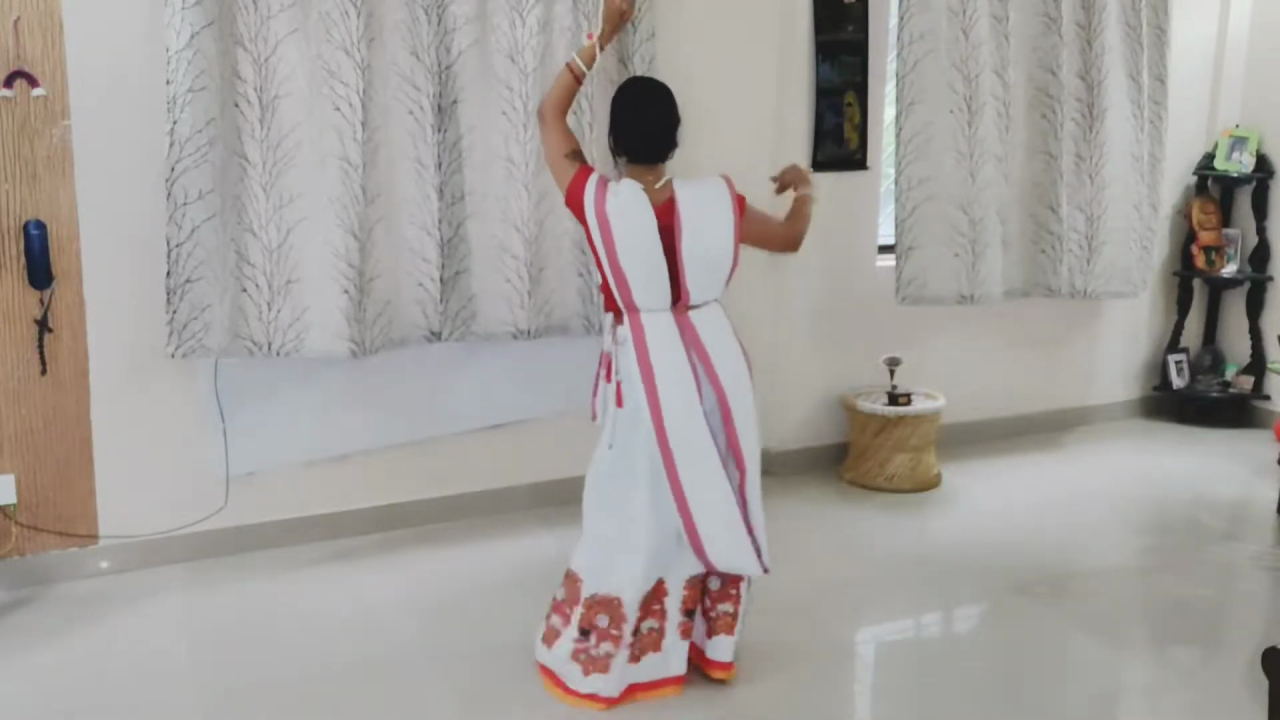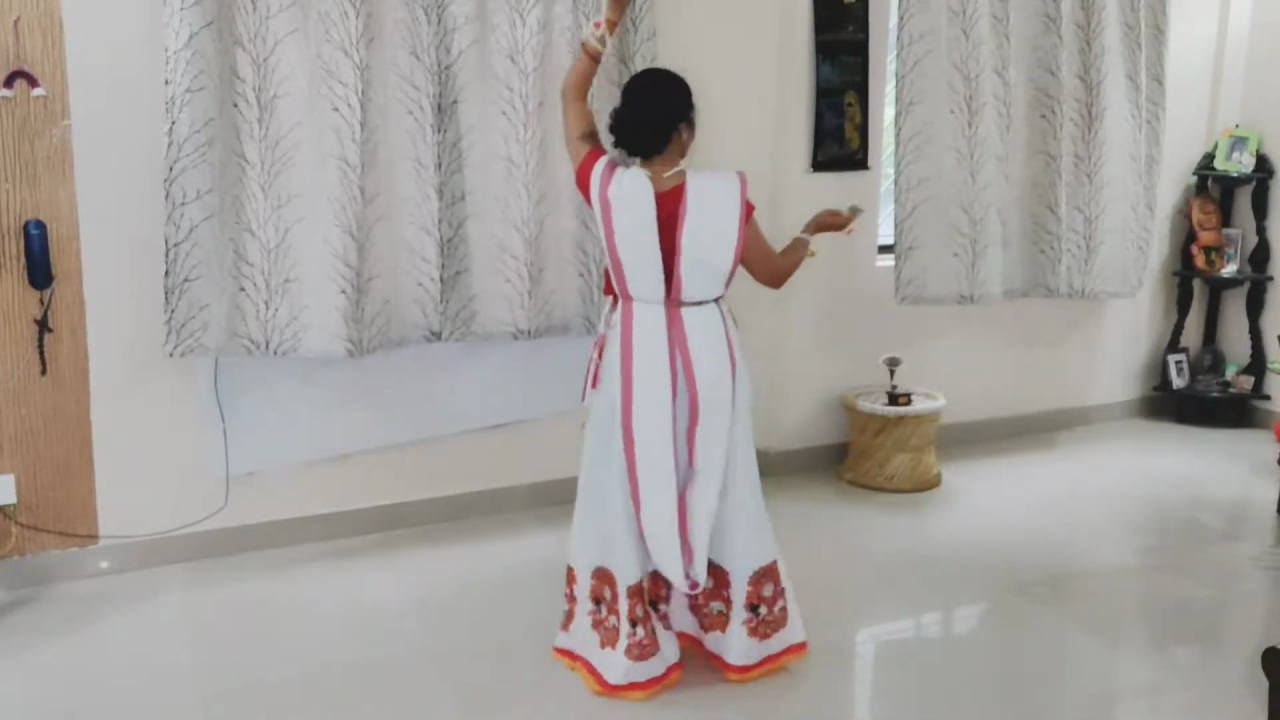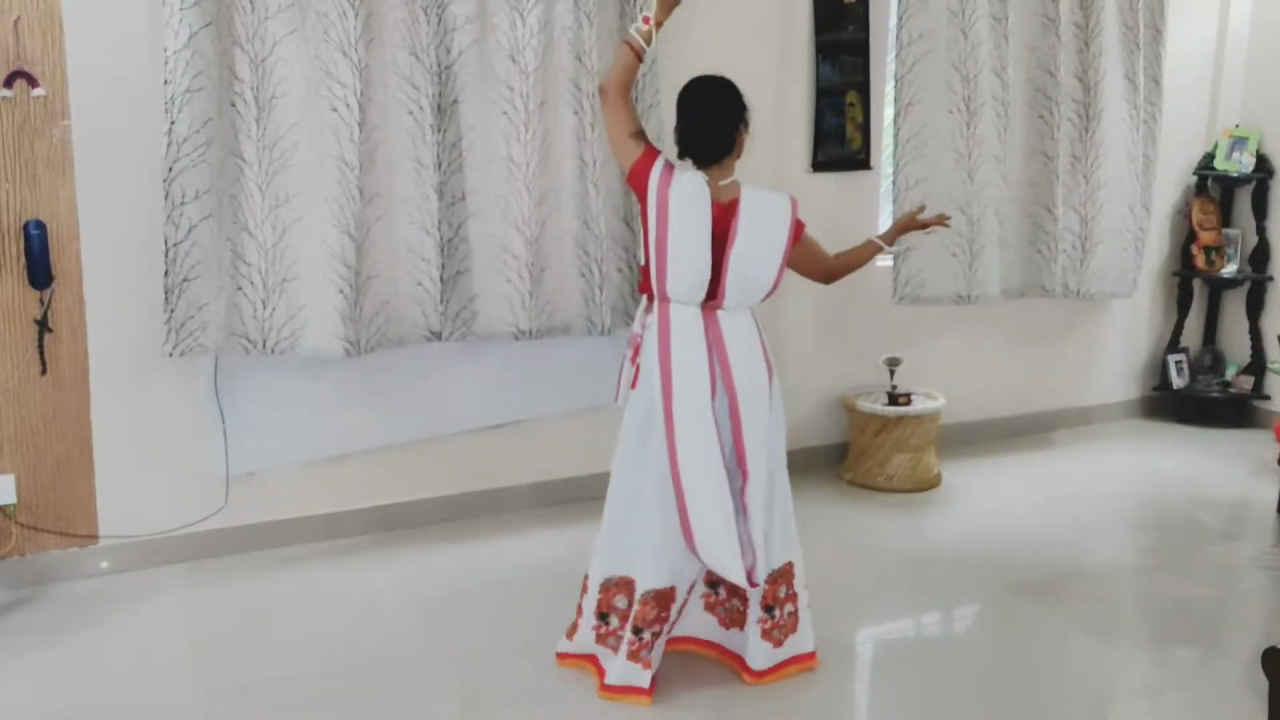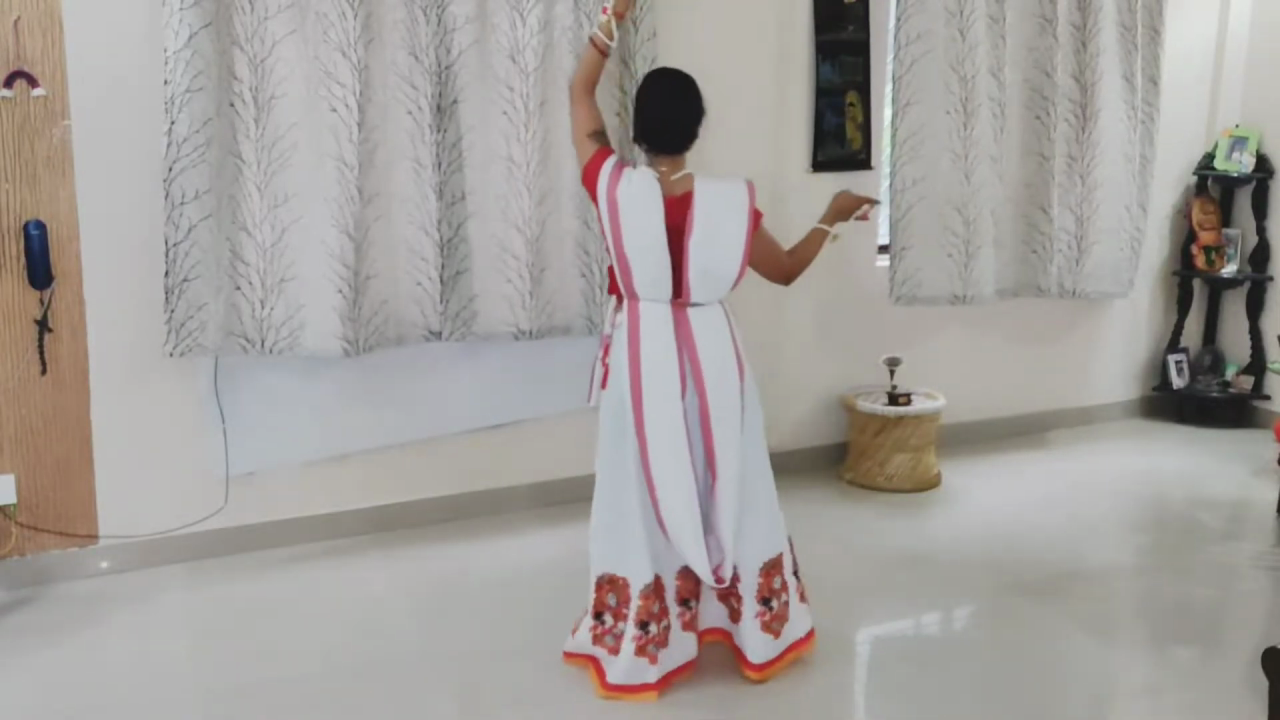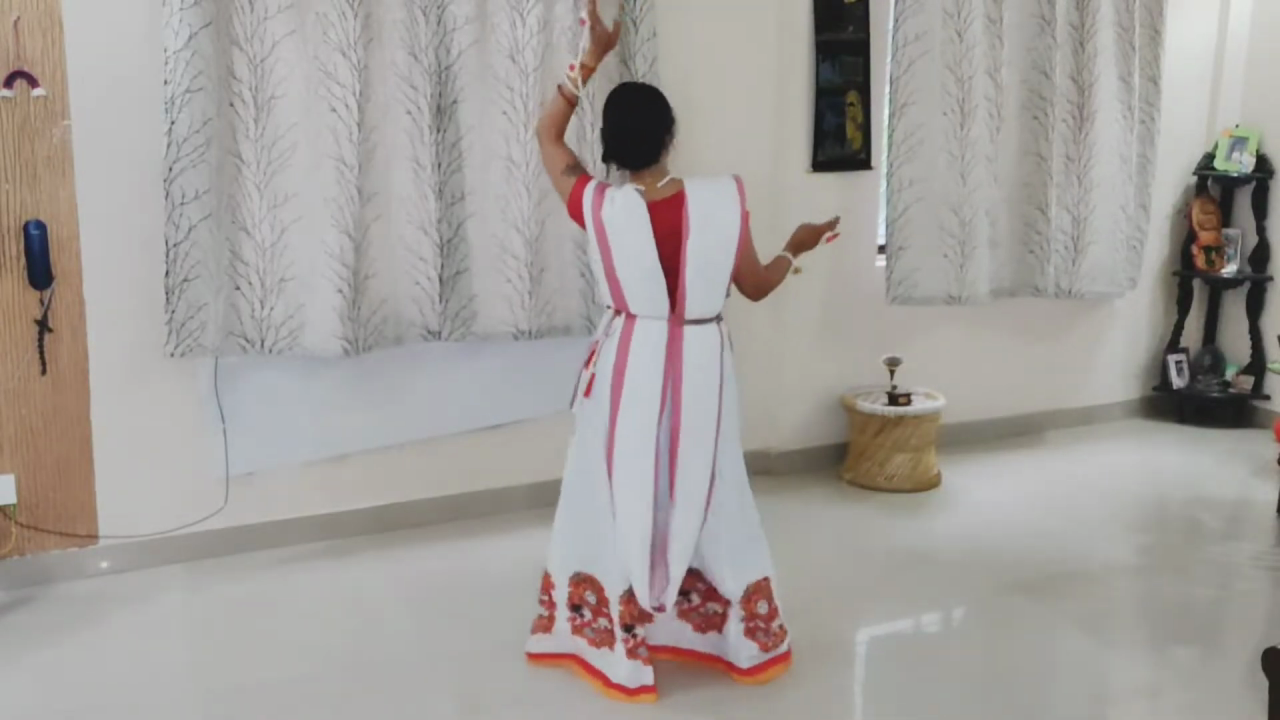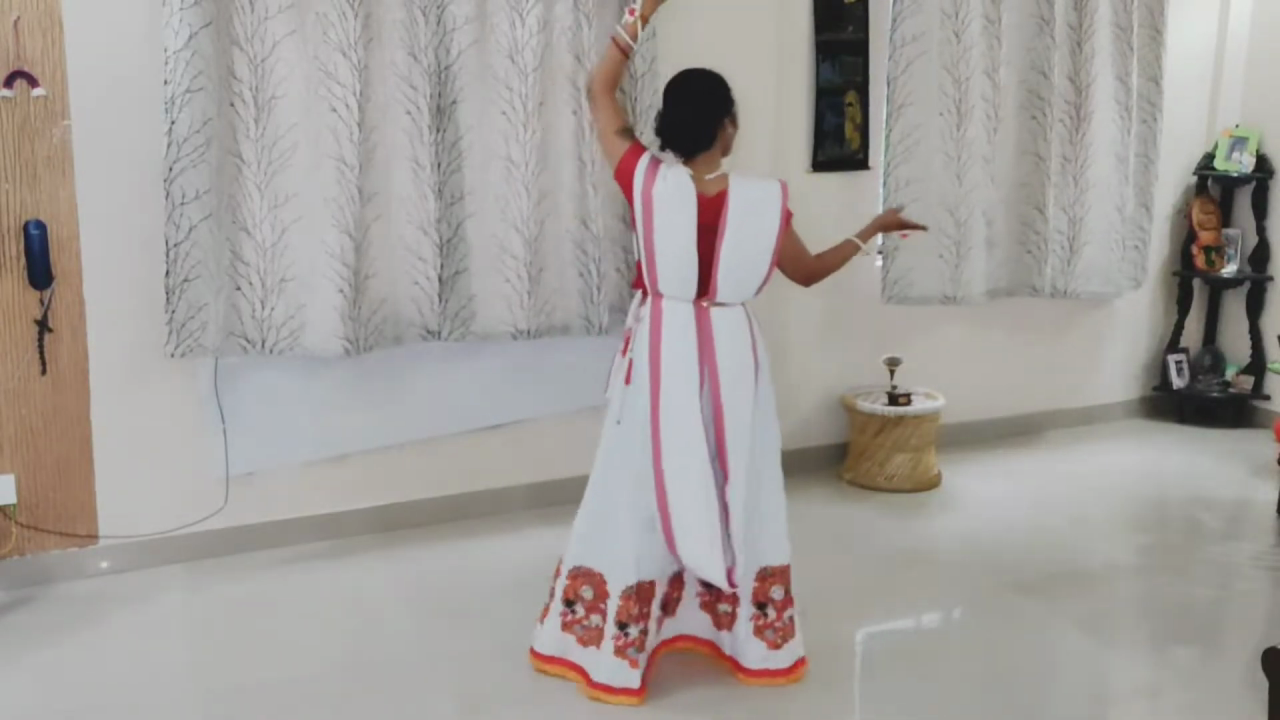
dt=0.4s
person 1, frame 1
left shoulder: (597, 202)
right shoulder: (713, 199)
left elbow: (550, 117)
right elbow: (787, 237)
right wrist: (803, 191)
left hip: (646, 366)
right hip: (713, 361)
left knee: (631, 509)
right knee: (715, 498)
left ankle: (612, 656)
right ankle: (717, 643)
person 1, frame 2
left shoulder: (607, 186)
right shoulder: (723, 196)
left elbow: (571, 100)
right elbow: (772, 274)
right wrist: (813, 230)
left hip: (635, 355)
right hip: (705, 357)
left knee: (628, 493)
right knee: (717, 491)
left ankle: (628, 651)
right ankle: (745, 637)
person 1, frame 3
left shoulder: (659, 186)
right shoulder: (772, 213)
left elbow: (613, 94)
right elbow: (828, 269)
right wrist: (892, 234)
left hip: (667, 361)
right hip: (736, 360)
left knee: (655, 501)
right knee: (749, 495)
left ankle: (624, 653)
right ankle: (765, 645)
person 1, frame 4
left shoulder: (614, 187)
right shoulder: (728, 202)
left elbow: (579, 96)
right elbow: (785, 270)
right wrist: (830, 219)
left hip: (641, 356)
right hip: (711, 354)
left knee: (642, 496)
right knee: (732, 490)
left ankle: (632, 655)
right ankle: (763, 639)
person 1, frame 5
left shoulder: (601, 207)
right shoulder: (718, 201)
left elbow: (547, 135)
right elbow: (755, 287)
left wrist: (590, 58)
right wrist: (795, 247)
left hip: (627, 366)
right hip: (697, 368)
left knee: (612, 503)
right knee: (705, 501)
left ankle: (617, 655)
right ankle: (751, 645)
person 1, frame 6
left shoulder: (648, 183)
right shoulder: (761, 202)
left elbow: (600, 94)
right elbow: (808, 271)
right wrist: (869, 233)
left hip: (659, 355)
right hip: (729, 356)
left knee: (637, 494)
right knee: (739, 495)
left ankle: (607, 653)
right ankle: (755, 643)
